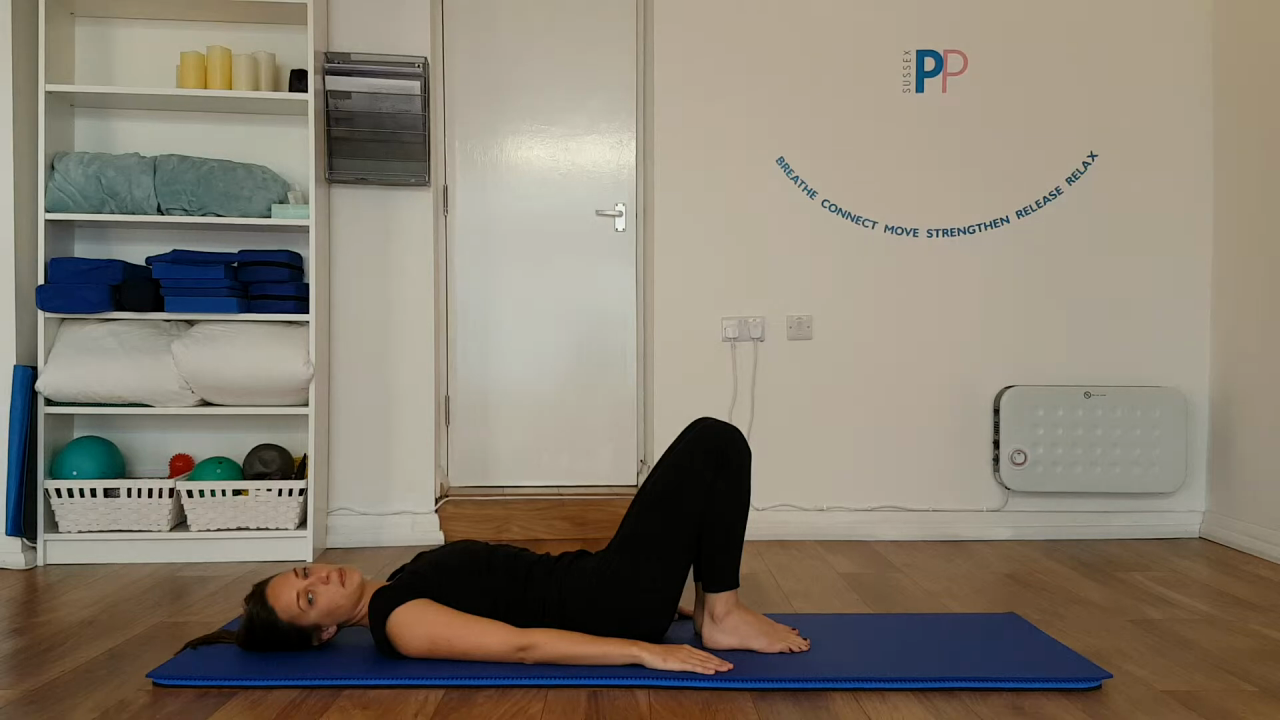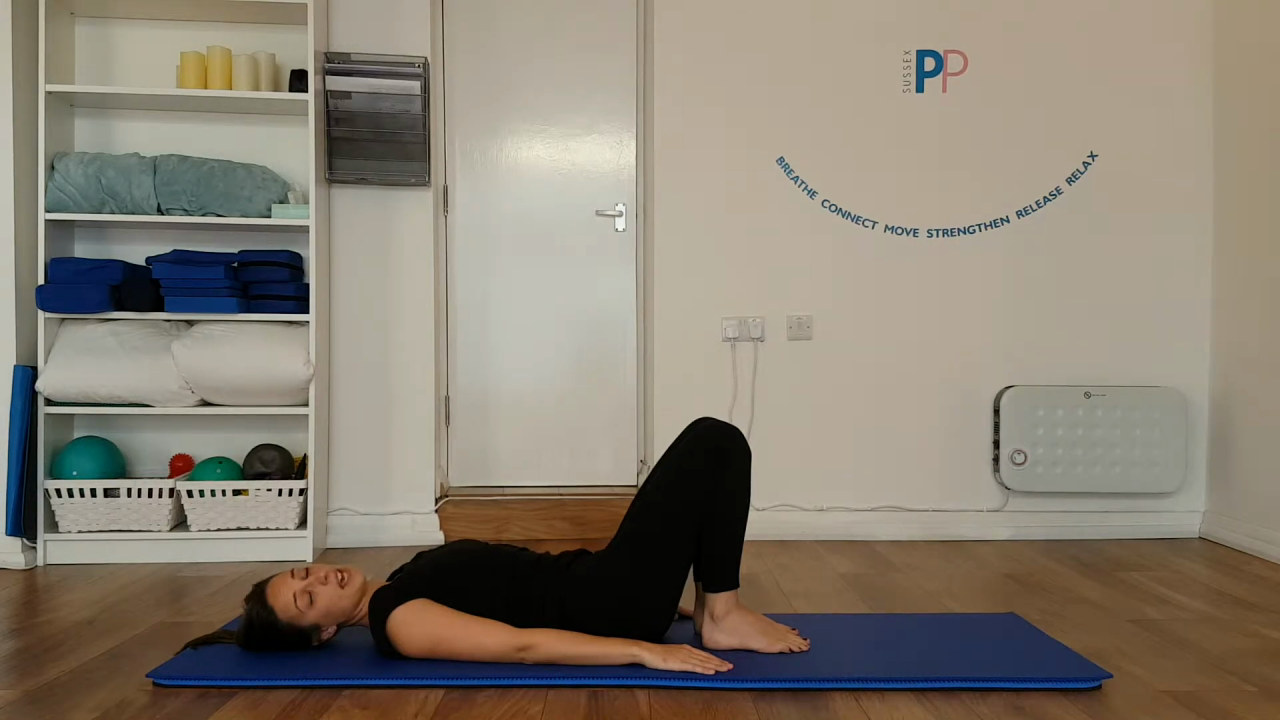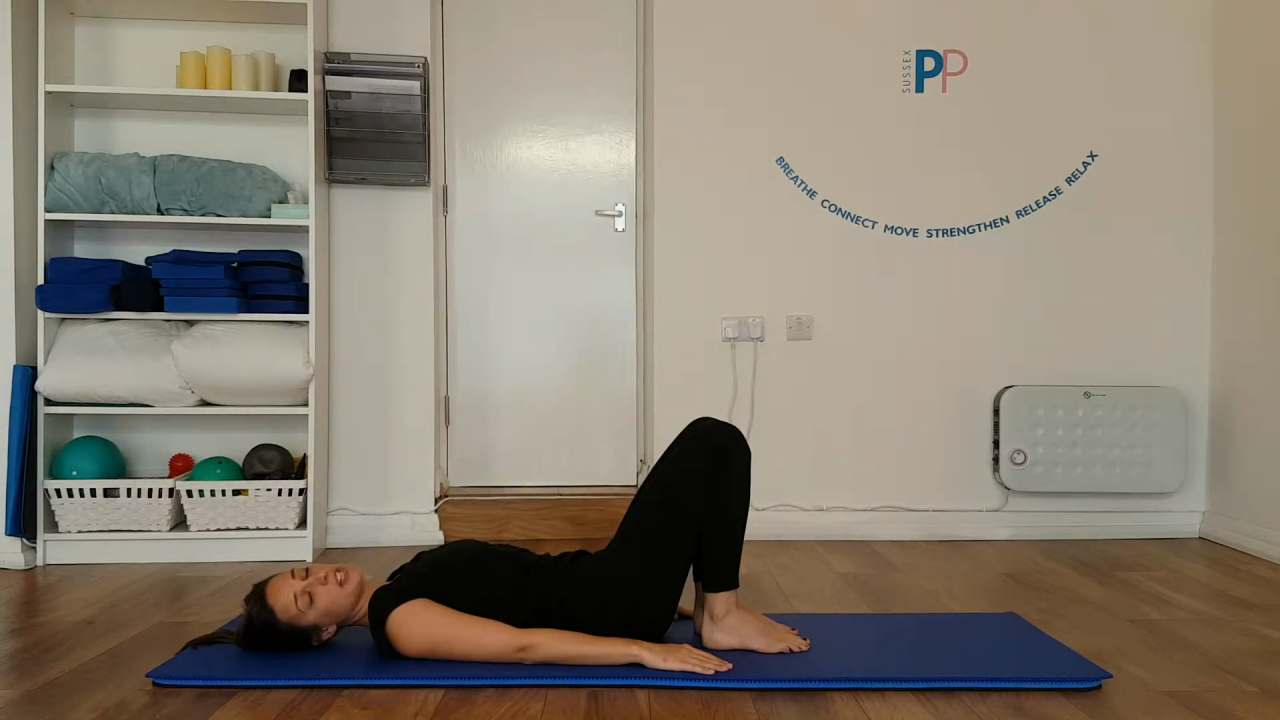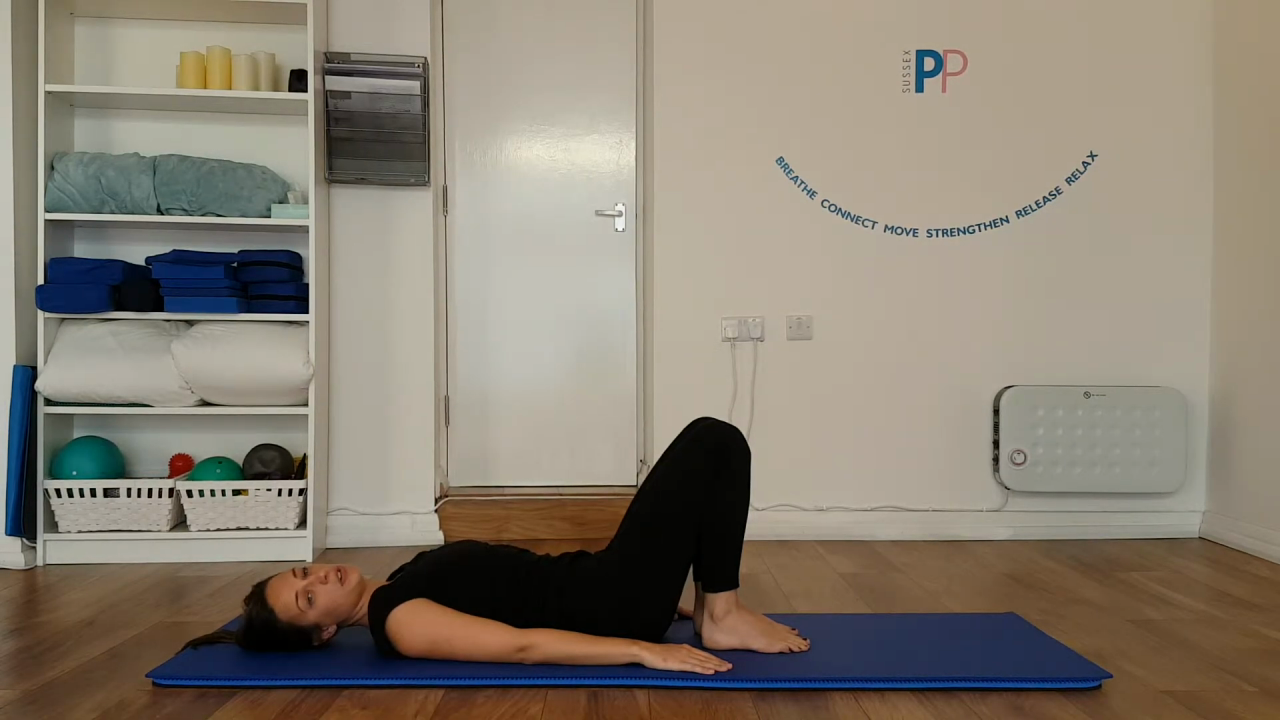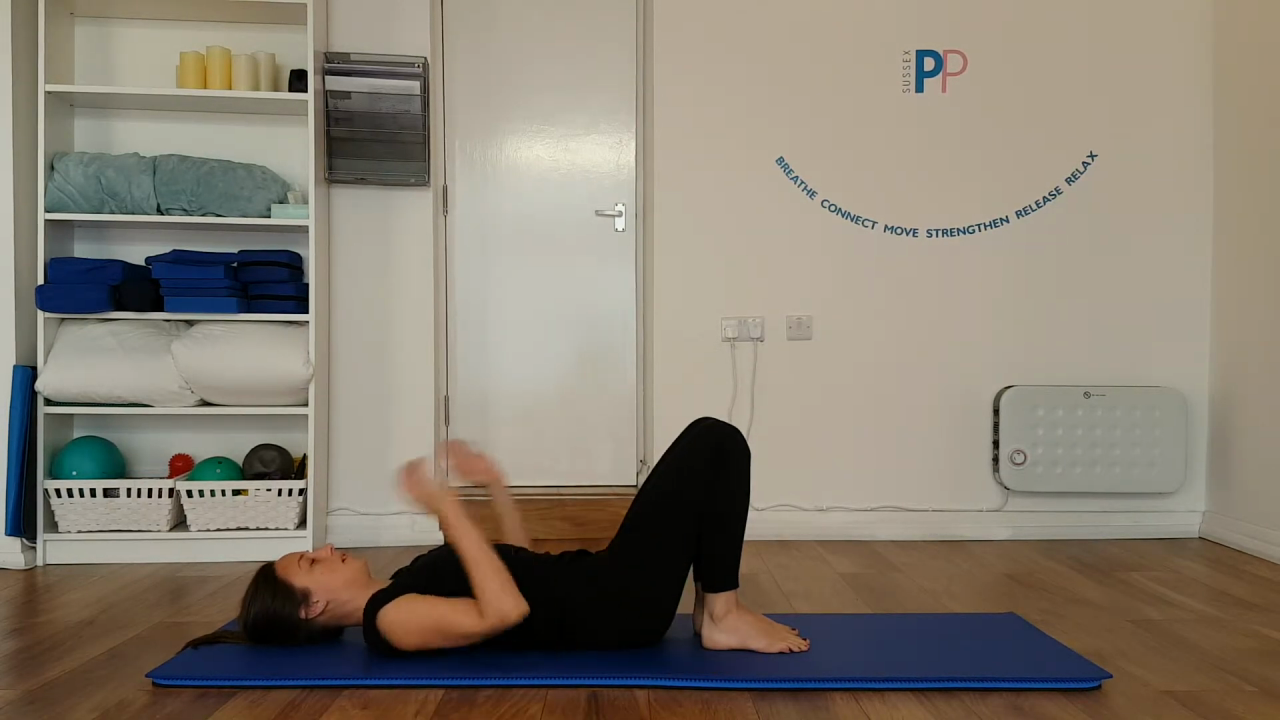
dt=1s
person 1, frame 1
left shoulder: (400, 589)
right shoulder: (398, 624)
right elbow: (523, 644)
left wrist: (663, 599)
right wrist: (645, 651)
left hip: (589, 583)
right hip: (609, 611)
left knee: (713, 439)
right knee: (713, 444)
left ankle: (713, 610)
right ankle: (723, 619)
person 1, frame 2
left shoulder: (401, 588)
right shoulder: (399, 623)
right elbow: (523, 644)
left wrist: (663, 600)
right wrist: (646, 650)
left hip: (587, 579)
right hip: (609, 608)
left knee: (712, 440)
right knee: (713, 445)
left ankle: (714, 609)
right ankle: (721, 618)
person 1, frame 3
left shoulder: (401, 588)
right shoulder: (400, 624)
right elbow: (522, 644)
left wrist: (658, 600)
right wrist: (644, 650)
left hip: (589, 581)
right hip: (609, 609)
left knee: (711, 439)
right knee: (713, 444)
left ankle: (713, 608)
right ankle: (722, 618)
person 1, frame 4
left shoulder: (401, 590)
right shoulder: (399, 624)
right elbow: (522, 644)
left wrist: (659, 599)
right wrist: (643, 650)
left hip: (590, 582)
right hip: (610, 610)
left knee: (711, 439)
right knee: (714, 444)
left ankle: (713, 609)
right ankle: (722, 619)
person 1, frame 5
left shoulder: (399, 599)
right shoulder: (393, 622)
right elbow: (507, 613)
left wrist: (494, 485)
right wrist: (449, 513)
left hip: (583, 589)
right hip: (611, 612)
left knee: (711, 439)
right knee: (714, 444)
left ankle: (715, 610)
right ankle: (723, 618)
